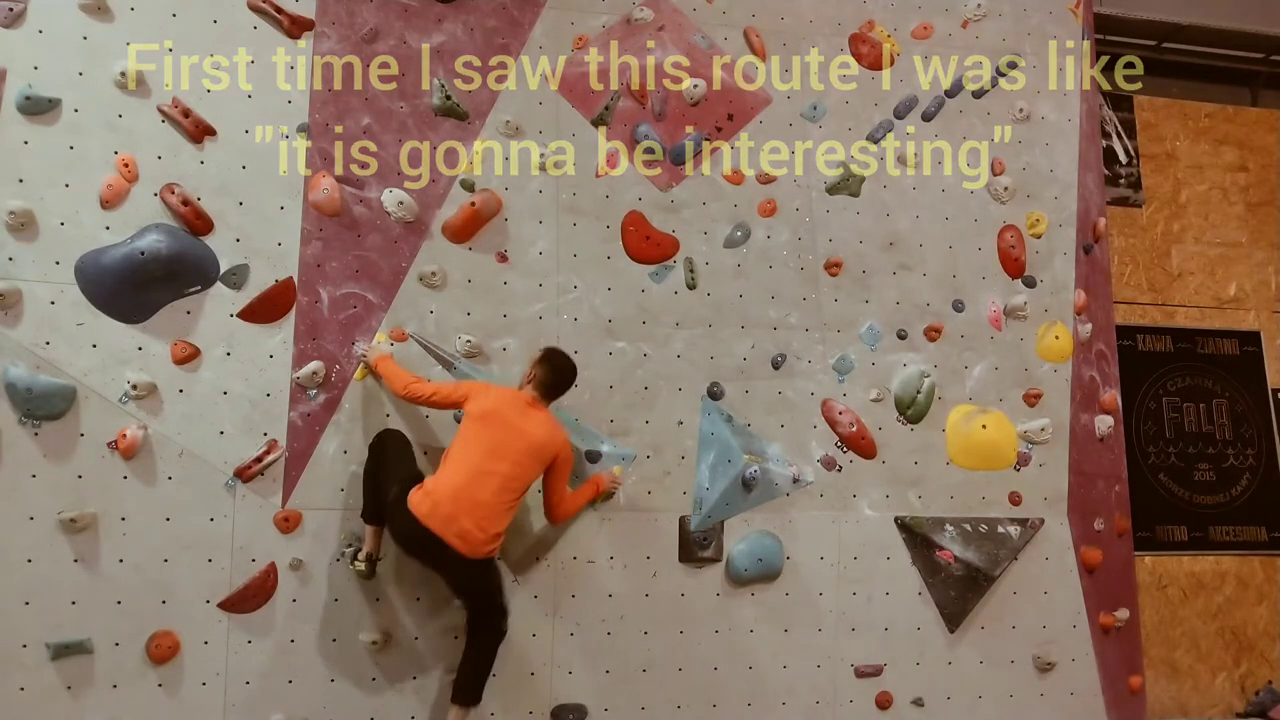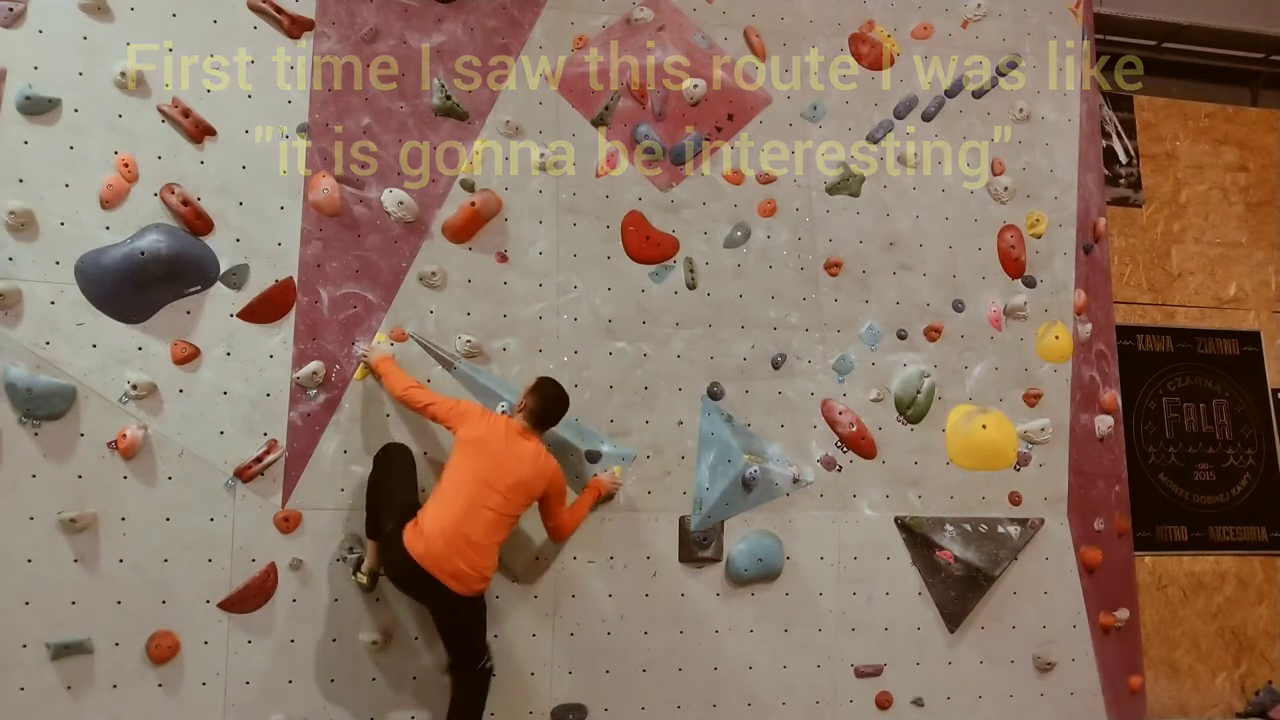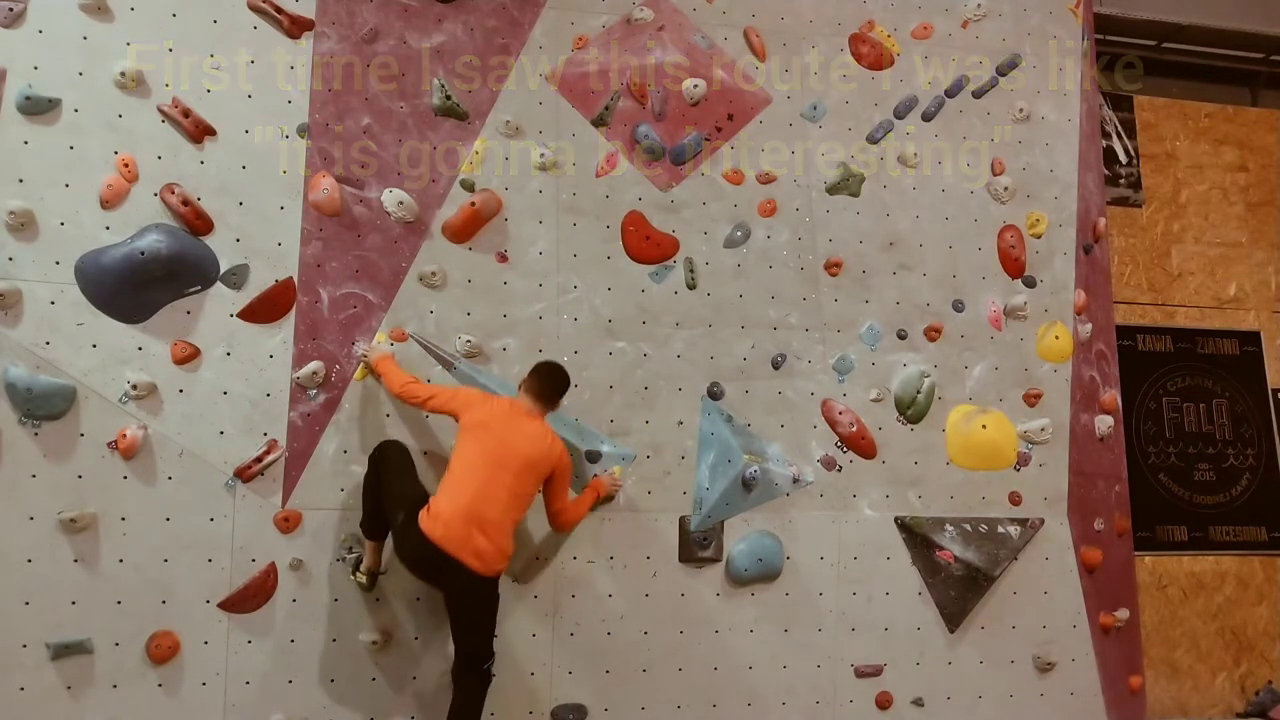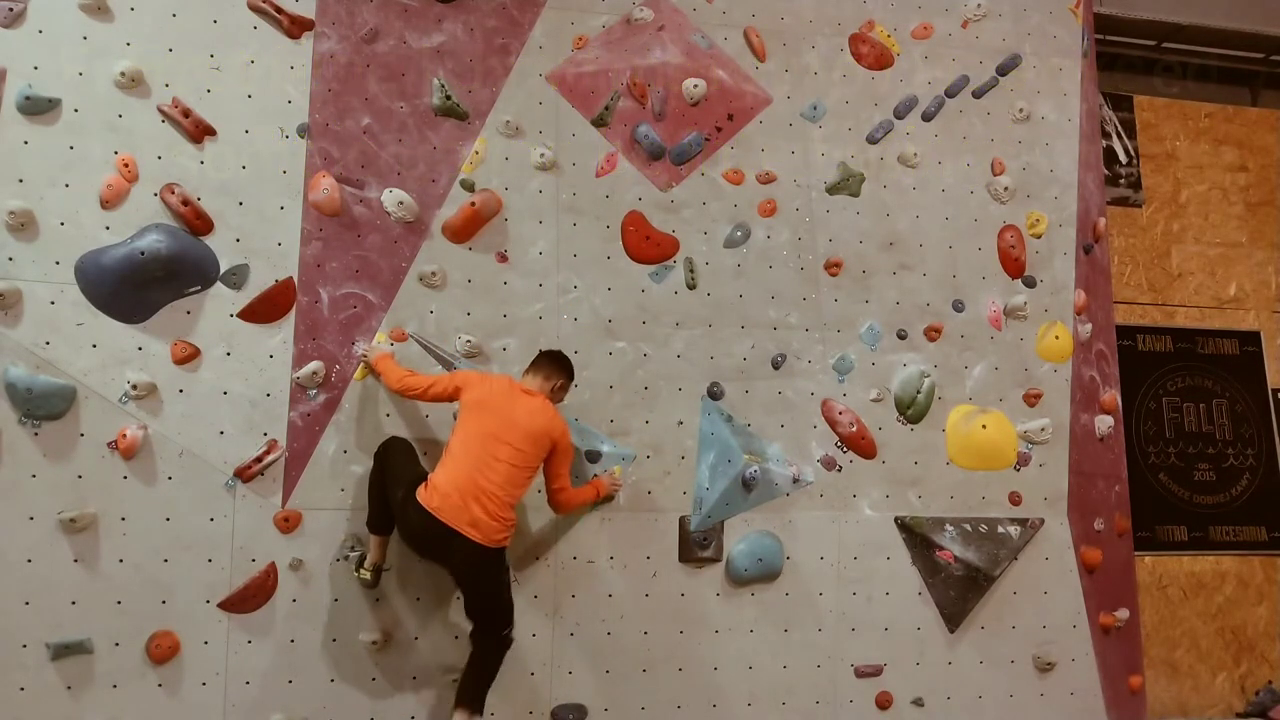
dt=0.2s
person 1, frame 1
left shoulder: (484, 395)
right shoulder: (557, 444)
left elbow: (411, 390)
right elbow: (557, 512)
left wrist: (381, 361)
right wrist: (596, 485)
left hip: (416, 521)
right hip: (469, 555)
left knee: (388, 441)
right knee: (490, 627)
left ankle: (368, 553)
person 1, frame 2
left shoulder: (476, 420)
right shoulder: (548, 470)
left elbow: (410, 394)
right elbow: (559, 530)
left wrist: (383, 363)
right wrist: (595, 490)
left hip: (407, 556)
right hip: (461, 586)
left knee: (393, 454)
right knee: (472, 668)
left ankle: (369, 567)
person 1, frame 3
left shoulder: (477, 404)
right shoulder: (555, 450)
left elbow: (407, 390)
right elbow: (562, 519)
left wrist: (381, 360)
right wrist: (596, 489)
left hip: (422, 542)
right hip: (477, 571)
left knee: (388, 453)
right knee: (475, 664)
left ankle: (369, 564)
person 1, frame 4
left shoulder: (478, 382)
right shoulder: (556, 427)
left elbow: (406, 384)
right elbow: (560, 500)
left wrist: (381, 359)
right wrist: (598, 488)
left hip: (423, 519)
right hip: (480, 547)
left knee: (392, 449)
right knee: (494, 635)
left ankle: (373, 560)
